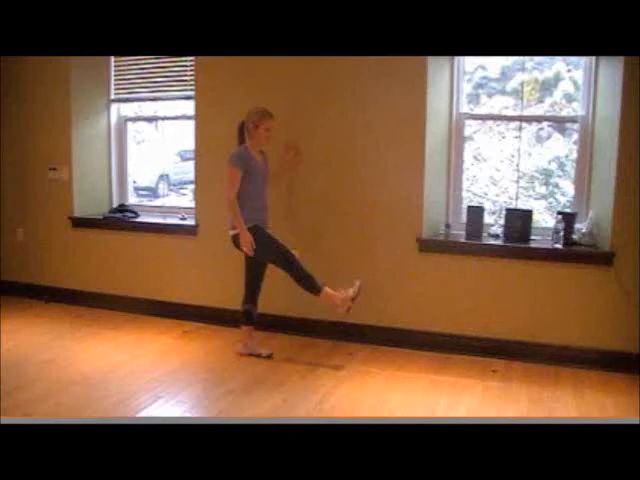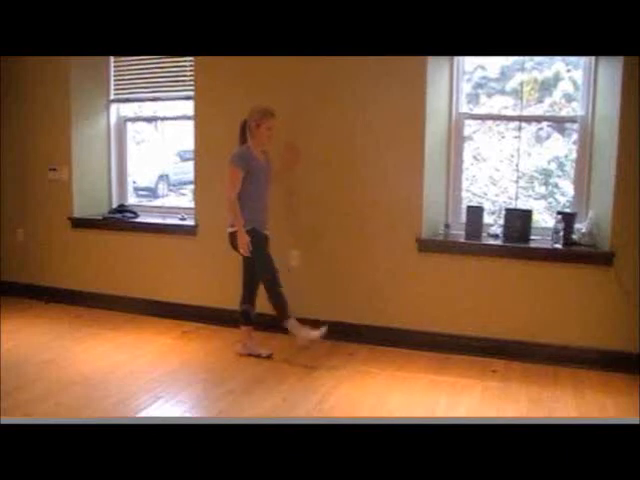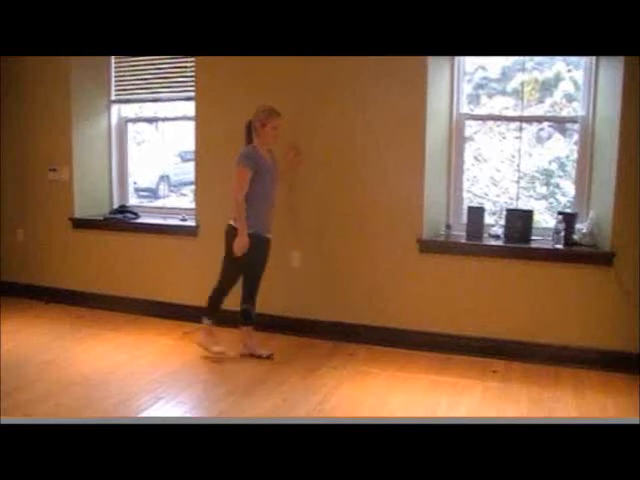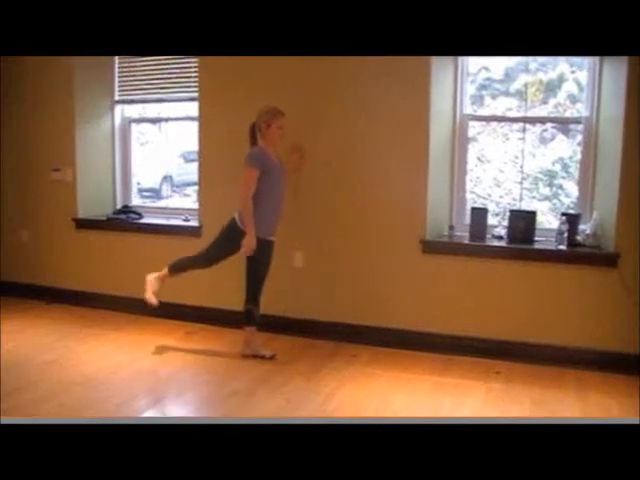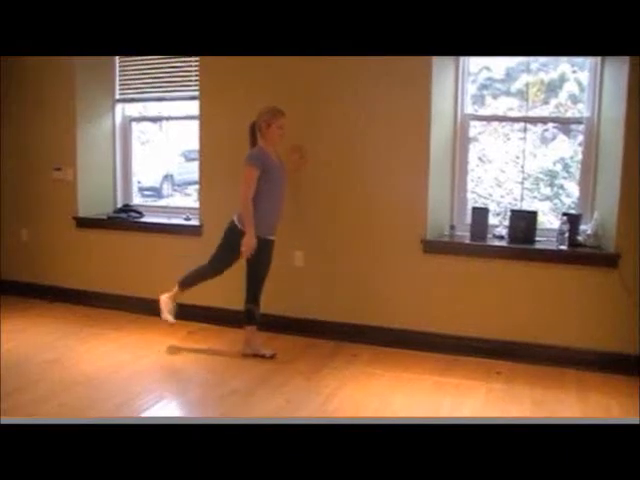
dt=0.2s
person 1, frame 1
left shoulder: (261, 156)
right shoulder: (239, 156)
right elbow: (230, 196)
left wrist: (285, 165)
right wrist: (242, 231)
left hip: (259, 228)
right hip: (246, 229)
left knee: (253, 286)
right knee: (288, 260)
left ankle: (247, 342)
right ankle: (336, 298)
person 1, frame 2
left shoulder: (263, 155)
right shoulder: (240, 156)
right elbow: (231, 196)
right wrist: (241, 232)
left hip: (258, 232)
right hip: (242, 230)
left knee: (252, 286)
right knee: (270, 276)
left ankle: (246, 342)
right ankle: (295, 329)
person 1, frame 3
left shoulder: (269, 155)
right shoulder: (248, 155)
right elbow: (238, 196)
left wrist: (288, 164)
right wrist: (242, 233)
left hip: (261, 232)
right hip: (242, 229)
left knee: (252, 287)
right knee: (228, 279)
left ankle: (248, 342)
right ankle: (206, 332)
person 1, frame 4
left shoulder: (275, 156)
right shoulder: (256, 156)
right elbow: (246, 196)
left wrist: (292, 165)
right wrist: (250, 233)
left hip: (266, 235)
right hip: (244, 227)
left knee: (255, 289)
right knee: (204, 259)
left ankle: (250, 342)
right ankle: (157, 279)
person 1, frame 5
left shoulder: (275, 156)
right shoulder: (257, 156)
right elbow: (246, 196)
left wrist: (292, 166)
right wrist: (250, 234)
left hip: (267, 235)
right hip: (246, 229)
left knee: (255, 288)
right knee: (214, 268)
left ankle: (251, 341)
right ankle: (171, 297)
